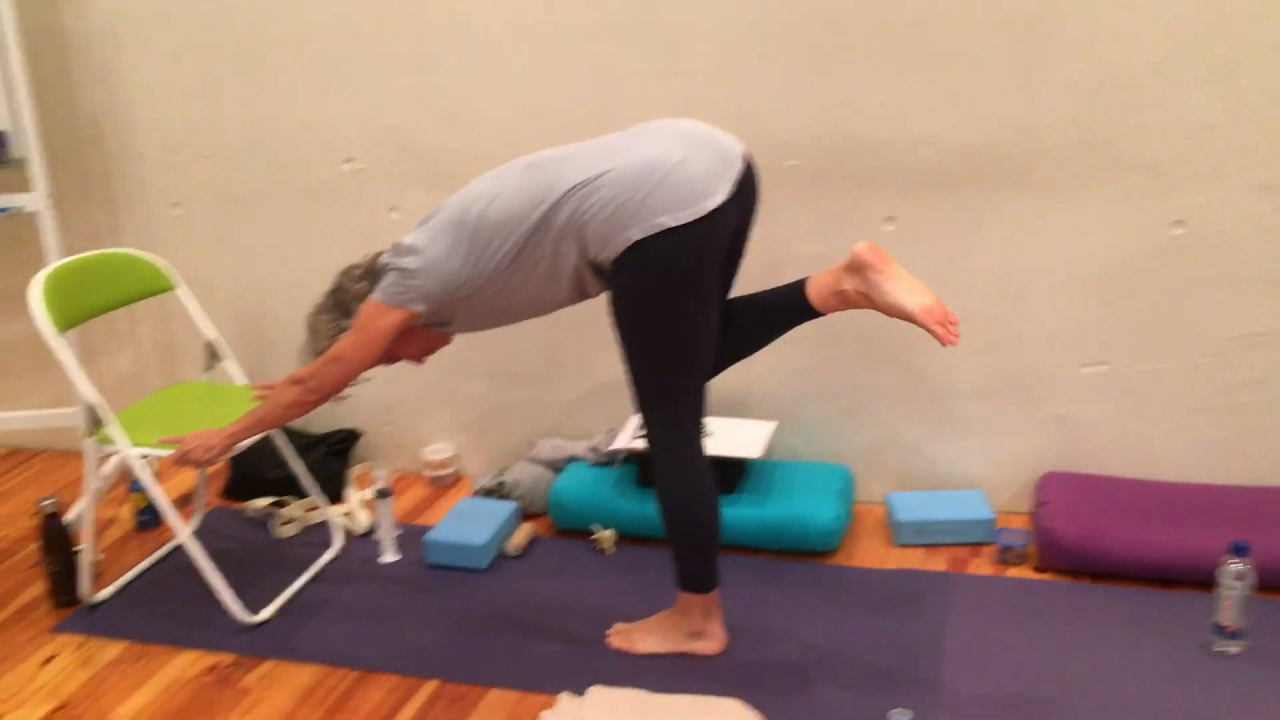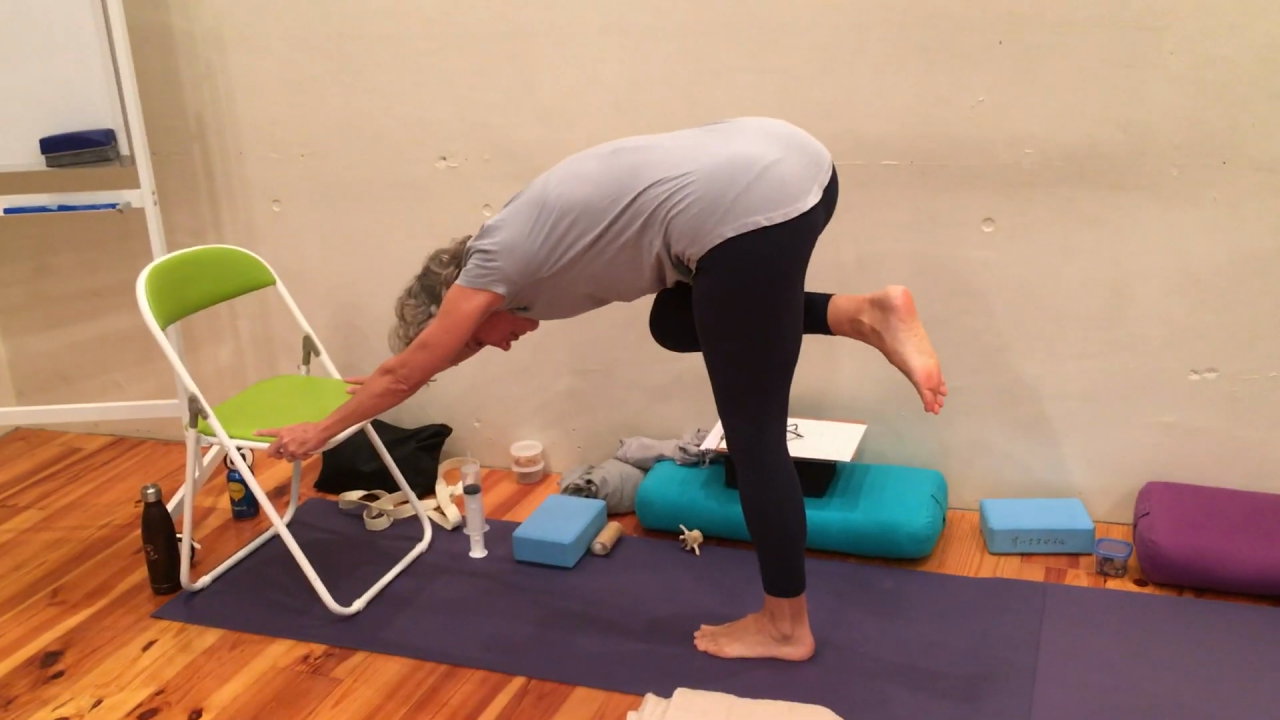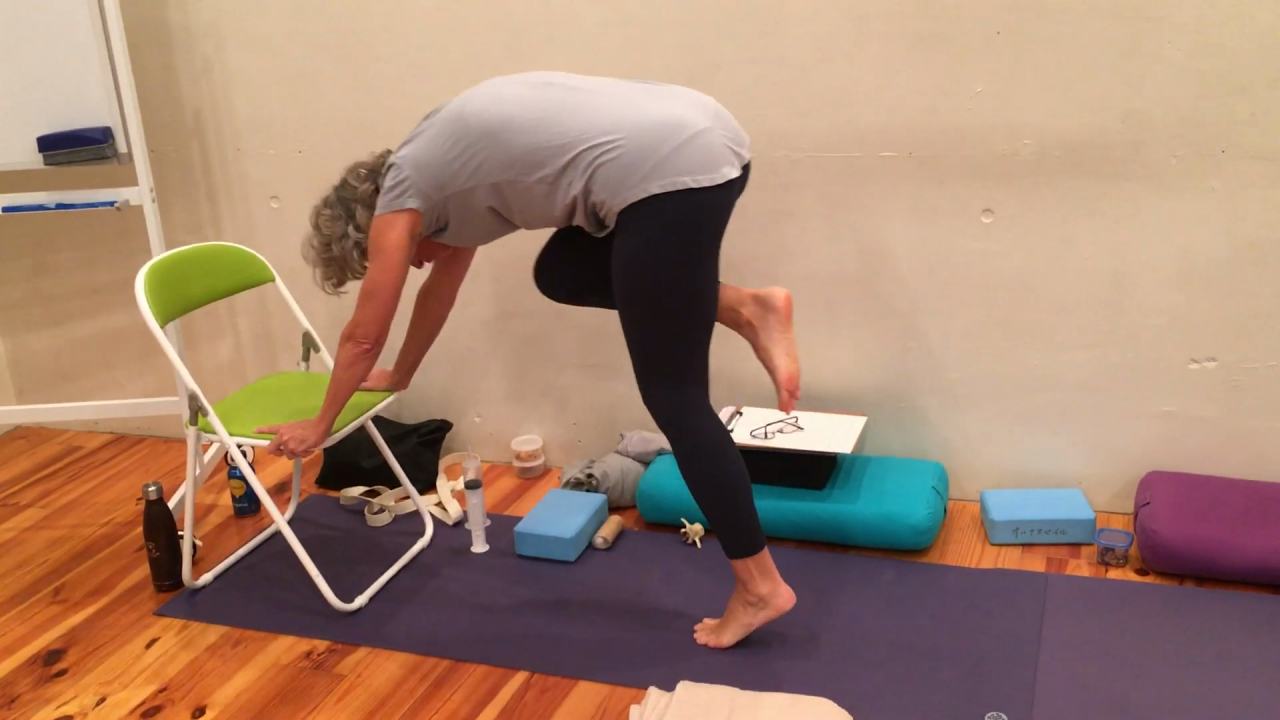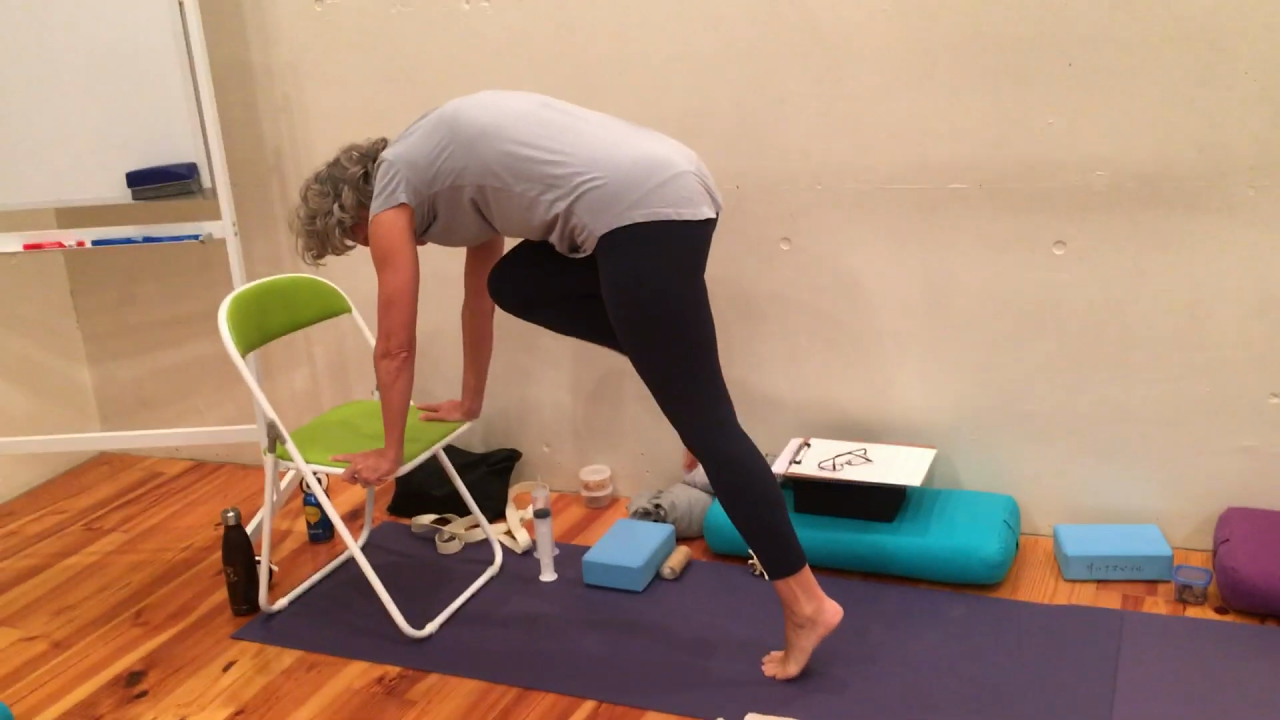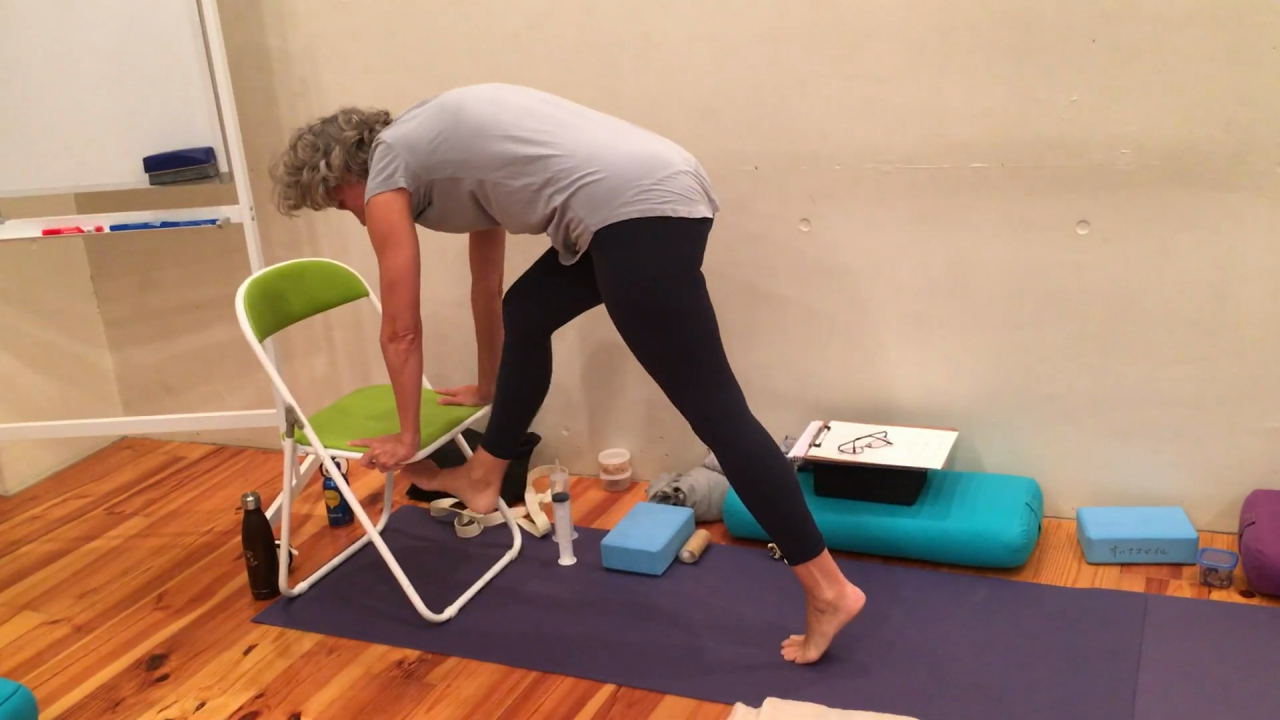
dt=1s
person 1, frame 1
left shoulder: (410, 284)
right shoulder: (431, 255)
left elbow: (319, 383)
left wrist: (221, 438)
right wrist: (293, 385)
left hip: (656, 209)
right hip: (706, 159)
left knee: (673, 433)
right knee: (692, 356)
left ankle: (696, 622)
right ankle: (844, 283)
person 1, frame 2
left shoulder: (492, 268)
right shoulder: (517, 243)
left elbow: (404, 372)
left wrist: (318, 432)
right wrist: (387, 382)
left hip: (749, 208)
right hip: (790, 161)
left knee: (752, 435)
right knee: (676, 326)
left ankle: (784, 626)
right ankle: (864, 315)
person 1, frame 3
left shoulder: (400, 196)
right shoulder: (439, 174)
left elbow: (364, 336)
right elbow: (441, 287)
left wrist: (320, 425)
right wrist: (399, 376)
left hip: (668, 171)
right hip: (703, 137)
left knee: (674, 400)
right knee: (561, 275)
left ankle: (759, 587)
right ankle: (742, 307)
person 1, frame 4
left shoulder: (390, 197)
right shoulder: (441, 165)
left elbow: (395, 347)
right elbow: (478, 297)
left wrist: (390, 452)
right wrist: (470, 402)
left hip: (641, 210)
right hip: (671, 182)
left knee: (701, 421)
right knee: (512, 284)
left ankle: (807, 605)
right ankle: (685, 356)
person 1, frame 5
left shoulder: (387, 175)
right shoulder: (433, 145)
left elbow: (401, 330)
right elbow: (487, 285)
left wrist: (407, 436)
right wrist: (486, 385)
left hip: (636, 210)
right hip: (664, 184)
left knee: (715, 412)
right knee: (527, 311)
left ankle: (829, 590)
right ankle: (483, 477)
